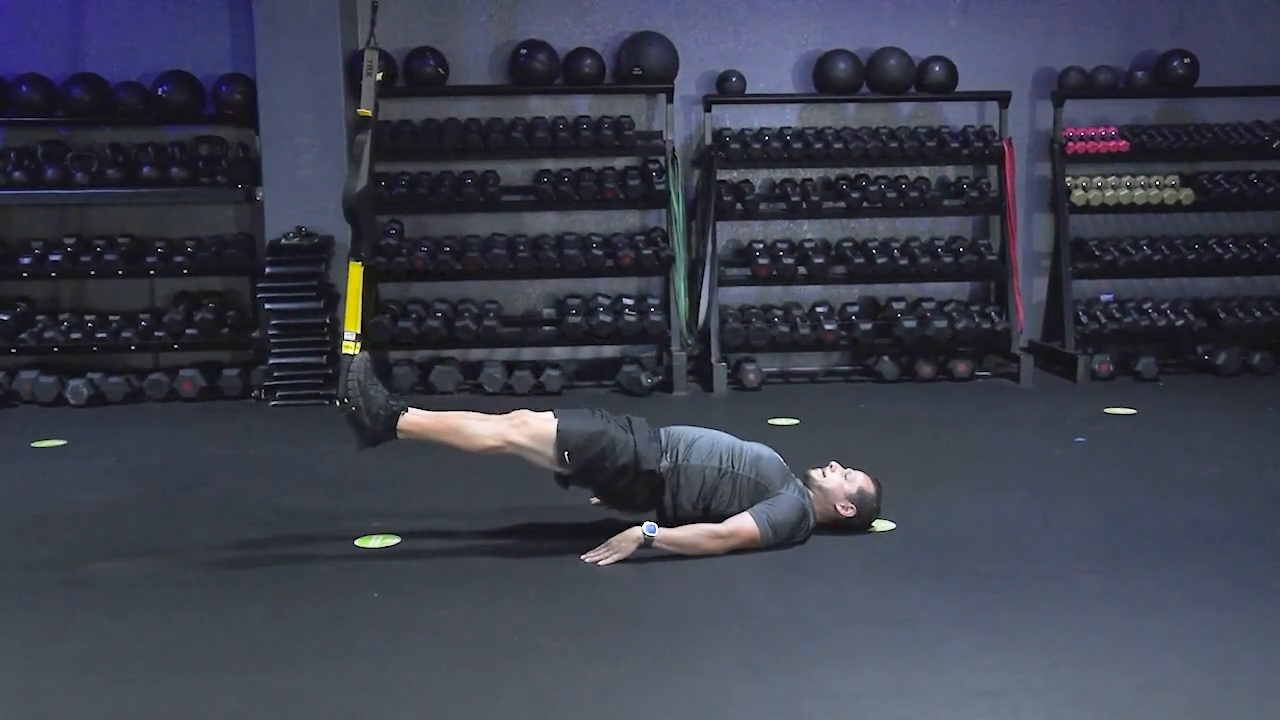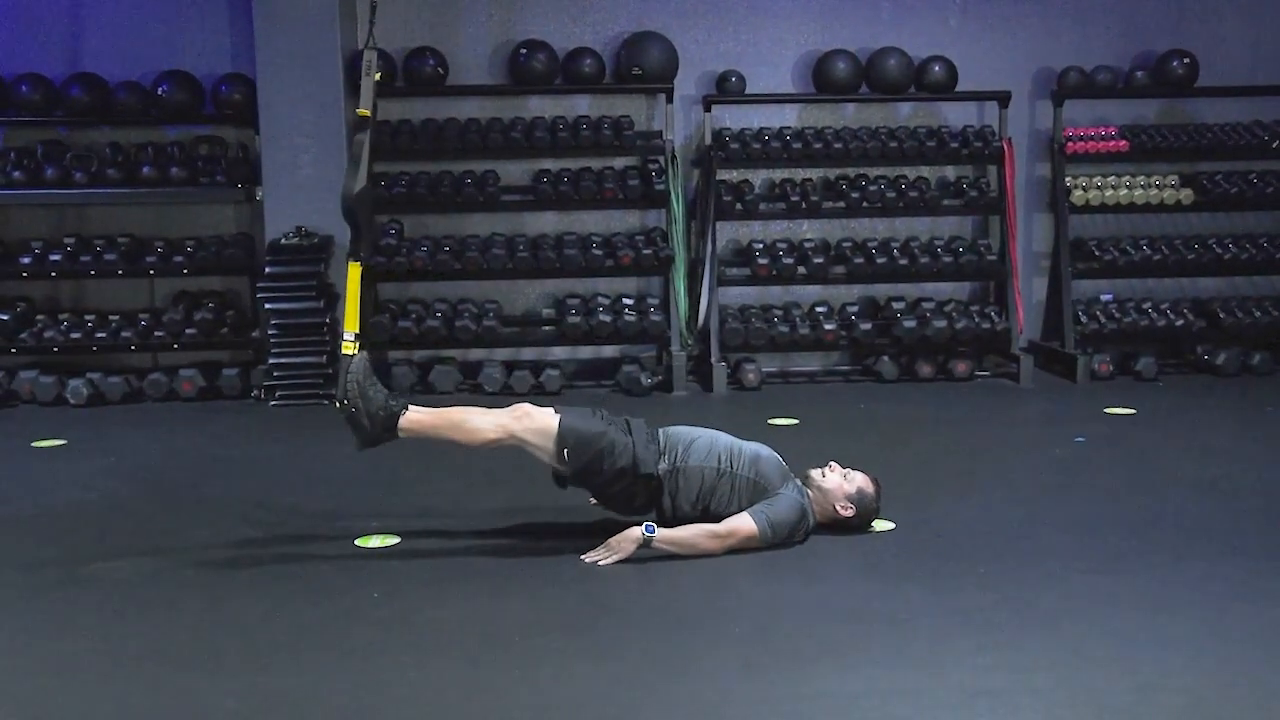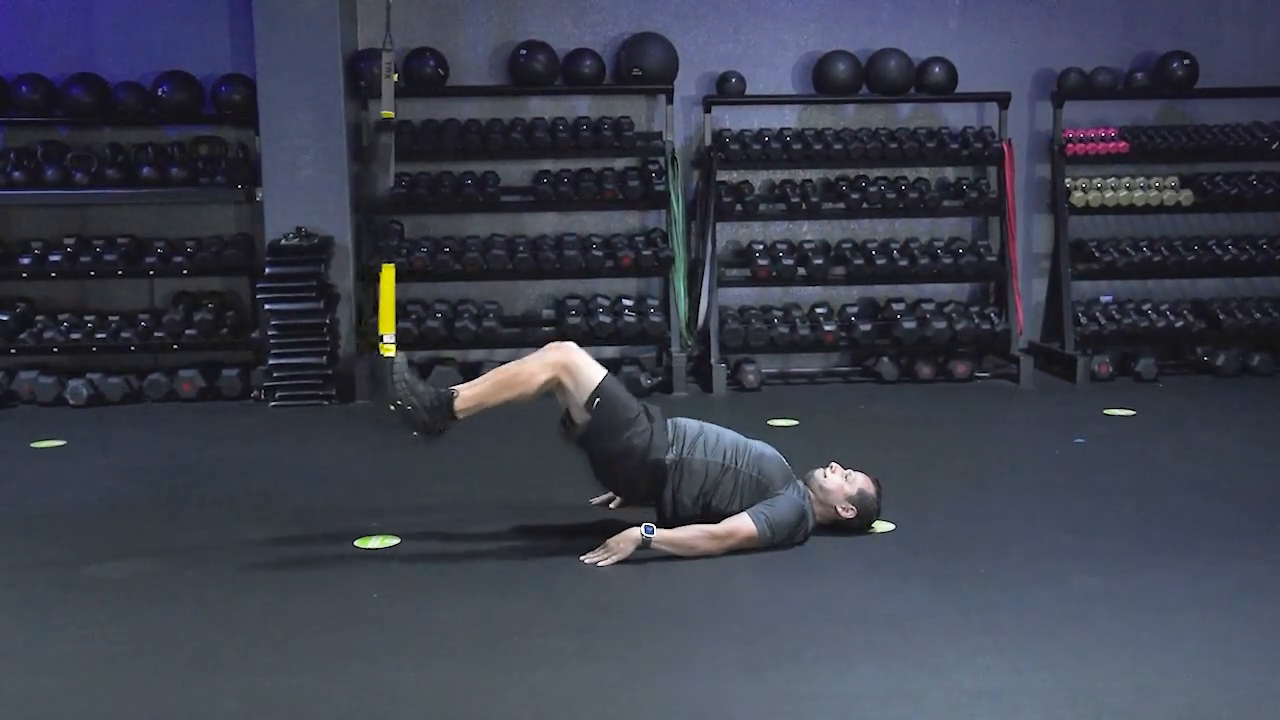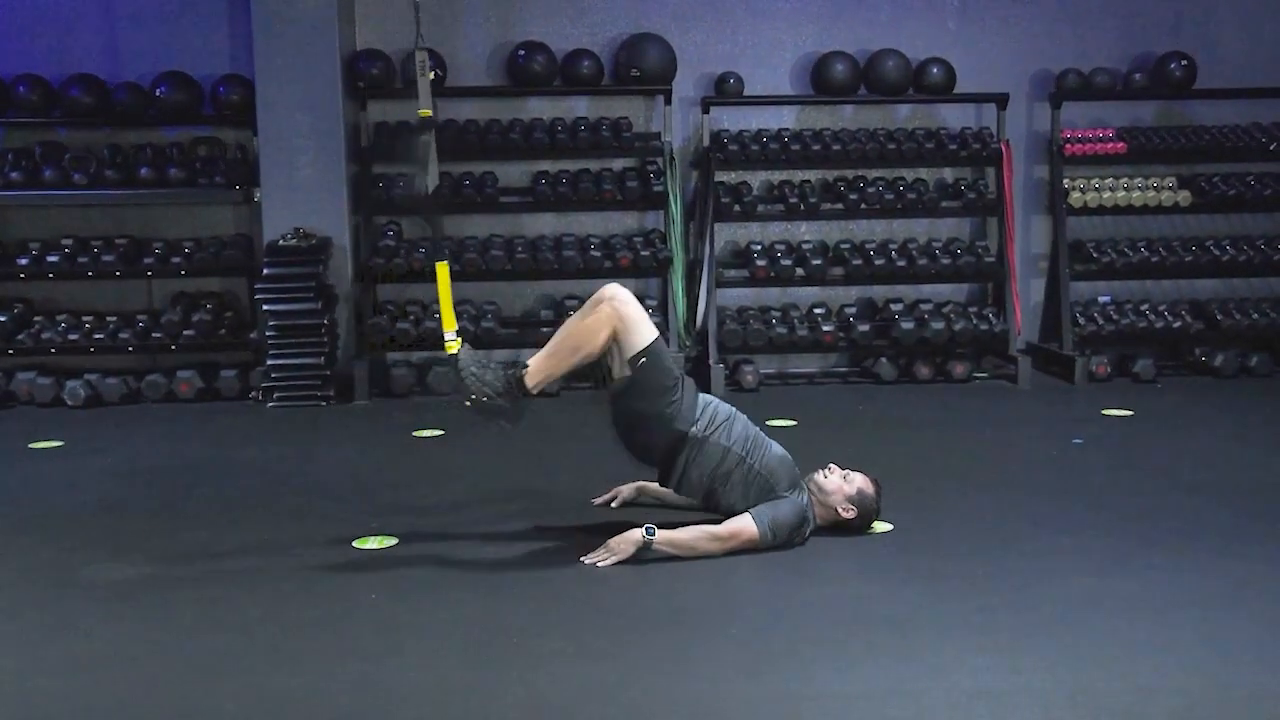
dt=0.3s
person 1, frame 1
left shoulder: (794, 513)
right shoulder: (784, 481)
left elbow: (723, 536)
left wrist: (645, 534)
left hip: (650, 472)
right hip: (653, 448)
left knee: (513, 432)
right knee: (519, 422)
left ankle: (390, 421)
right ankle: (396, 416)
person 1, frame 2
left shoulder: (793, 513)
right shoulder: (785, 483)
left elbow: (722, 536)
left wrist: (645, 534)
left hip: (646, 476)
right hip: (651, 452)
left knee: (517, 423)
right knee: (521, 417)
left ankle: (392, 420)
right ankle: (395, 413)
person 1, frame 3
left shoulder: (794, 514)
right shoulder: (789, 486)
left elbow: (722, 536)
left wrist: (644, 535)
left hip: (655, 459)
right hip: (663, 441)
left knee: (563, 357)
right knee: (558, 358)
left ankle: (443, 407)
right ankle: (447, 402)
person 1, frame 4
left shoulder: (793, 518)
right shoulder: (793, 494)
left elbow: (722, 538)
left wrist: (645, 536)
left hip: (671, 428)
right hip: (682, 425)
left knee: (615, 302)
right knee: (611, 301)
left ankle: (515, 386)
right ankle: (519, 378)
